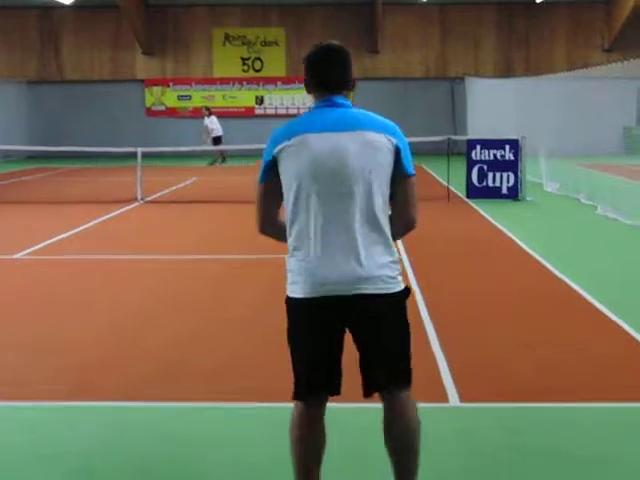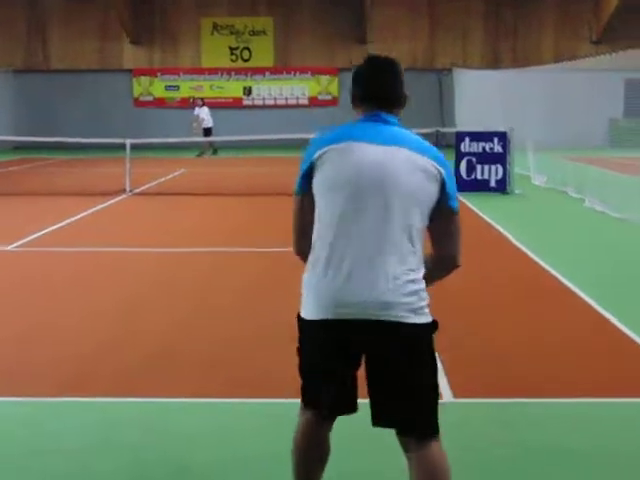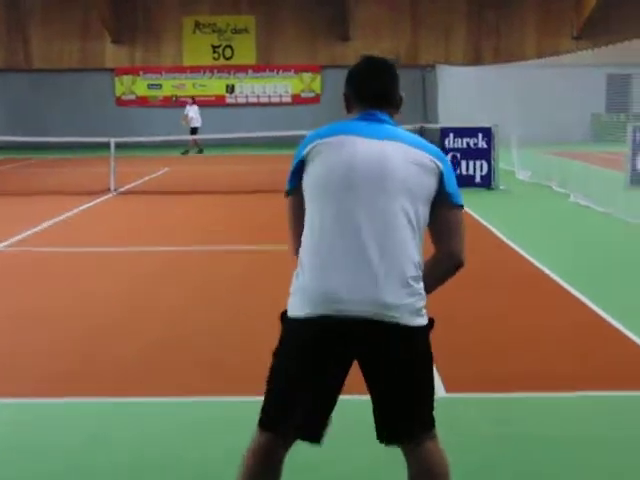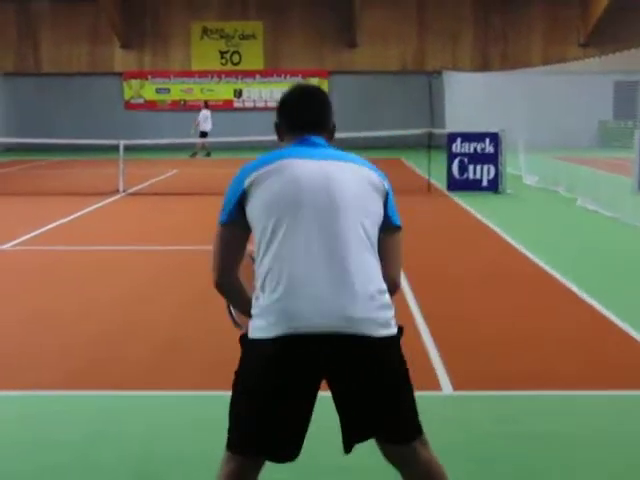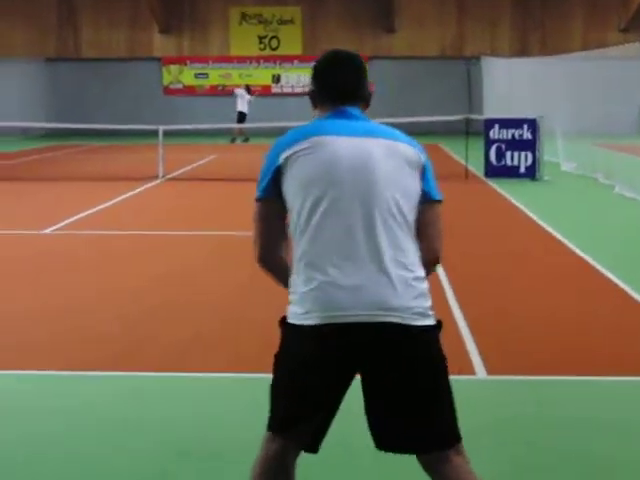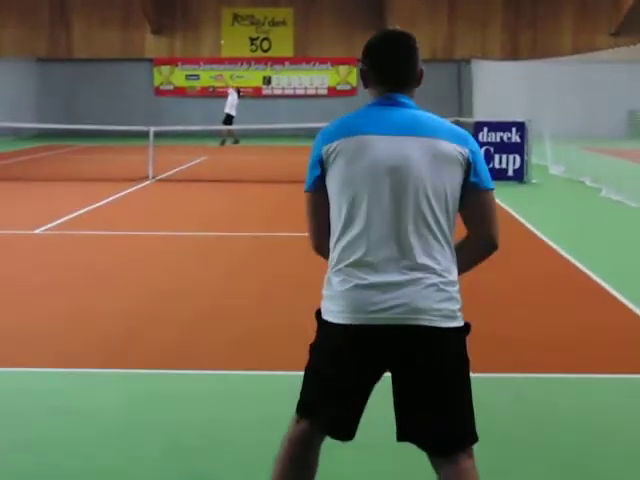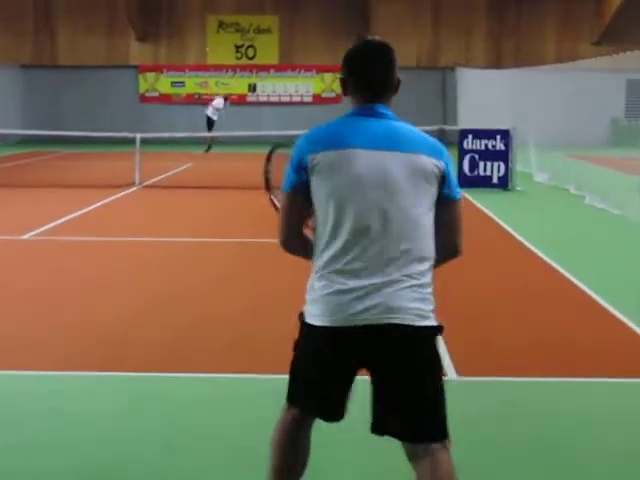
dt=0.3s
person 1, frame 1
left shoulder: (284, 139)
right shoulder: (387, 132)
left elbow: (266, 224)
right elbow: (407, 218)
left hip: (310, 288)
right hip: (379, 284)
left knee: (309, 403)
right knee: (397, 393)
person 1, frame 2
left shoulder: (322, 147)
right shoulder: (433, 160)
left elbow: (302, 244)
right elbow: (450, 257)
left hip: (325, 308)
right hip: (403, 312)
left knee: (315, 414)
right knee: (421, 438)
person 1, frame 3
left shoulder: (315, 145)
right shoulder: (431, 156)
right elbow: (453, 256)
left hip: (313, 309)
right hip: (397, 315)
left knee: (272, 438)
right knee: (418, 439)
person 1, frame 4
left shoulder: (253, 173)
right shoulder: (371, 174)
left elbow: (223, 276)
right elbow: (391, 278)
left hip: (279, 330)
right hip: (367, 327)
person 1, frame 5
left shoulder: (288, 149)
right shoulder: (411, 150)
left elbow: (266, 253)
right elbow: (431, 251)
left hip: (318, 317)
right hip: (405, 316)
left knee: (282, 442)
person 1, frame 6
left shoulder: (331, 139)
right shoulder: (460, 142)
left elbow: (320, 241)
right elbow: (486, 239)
left hip: (348, 313)
right hip: (432, 316)
left knee: (307, 430)
person 1, frame 7
left shoulder: (311, 147)
right shoulder: (431, 152)
left elbow: (288, 239)
right elbow: (449, 246)
left hip: (330, 314)
right hip: (407, 316)
left knee: (297, 413)
